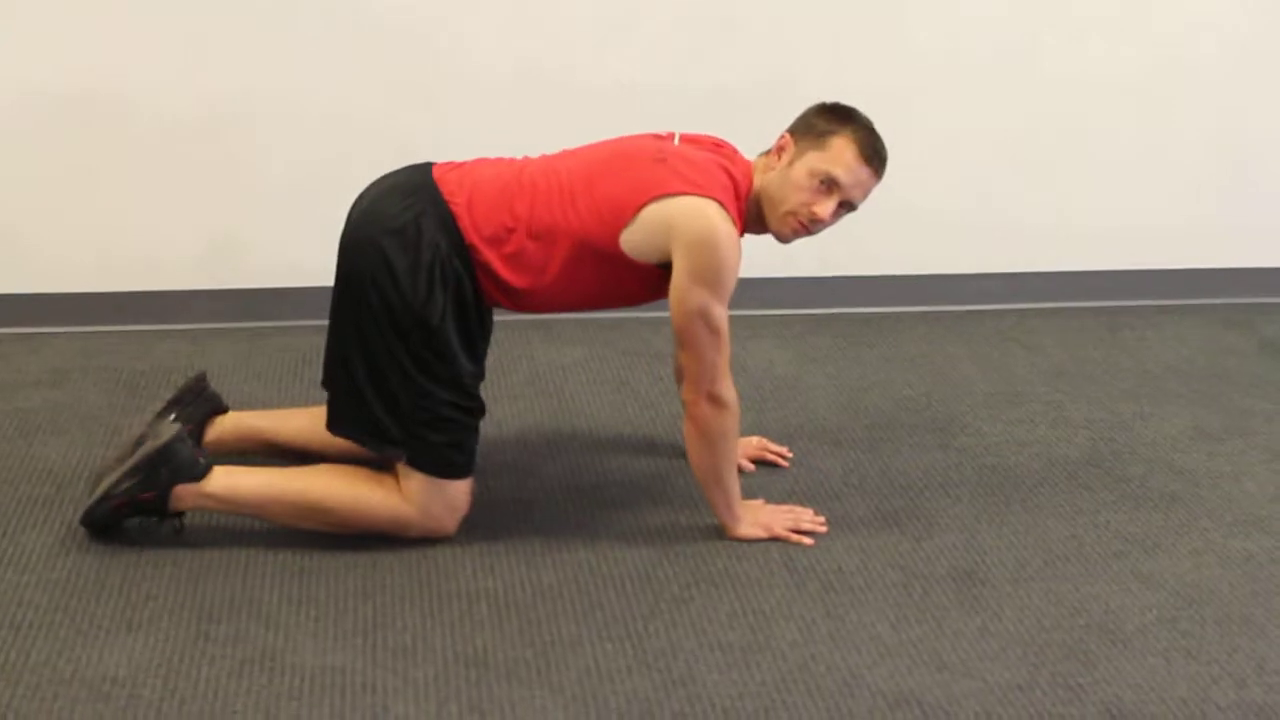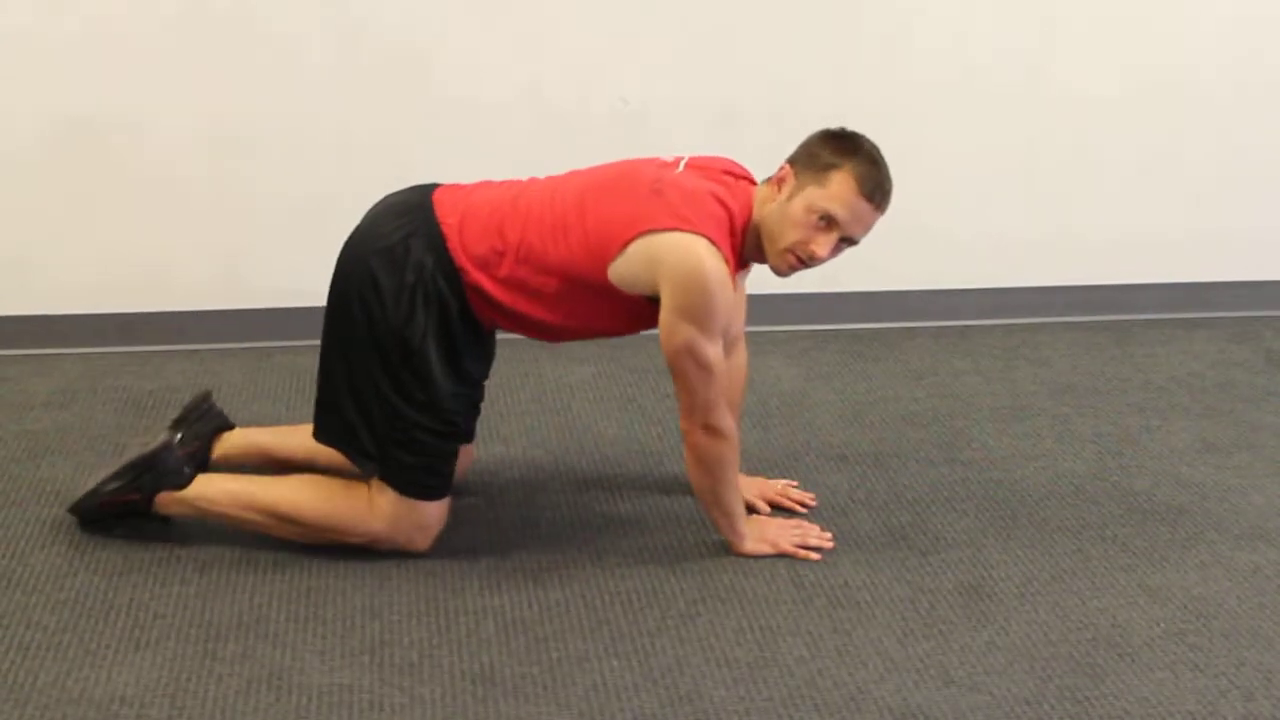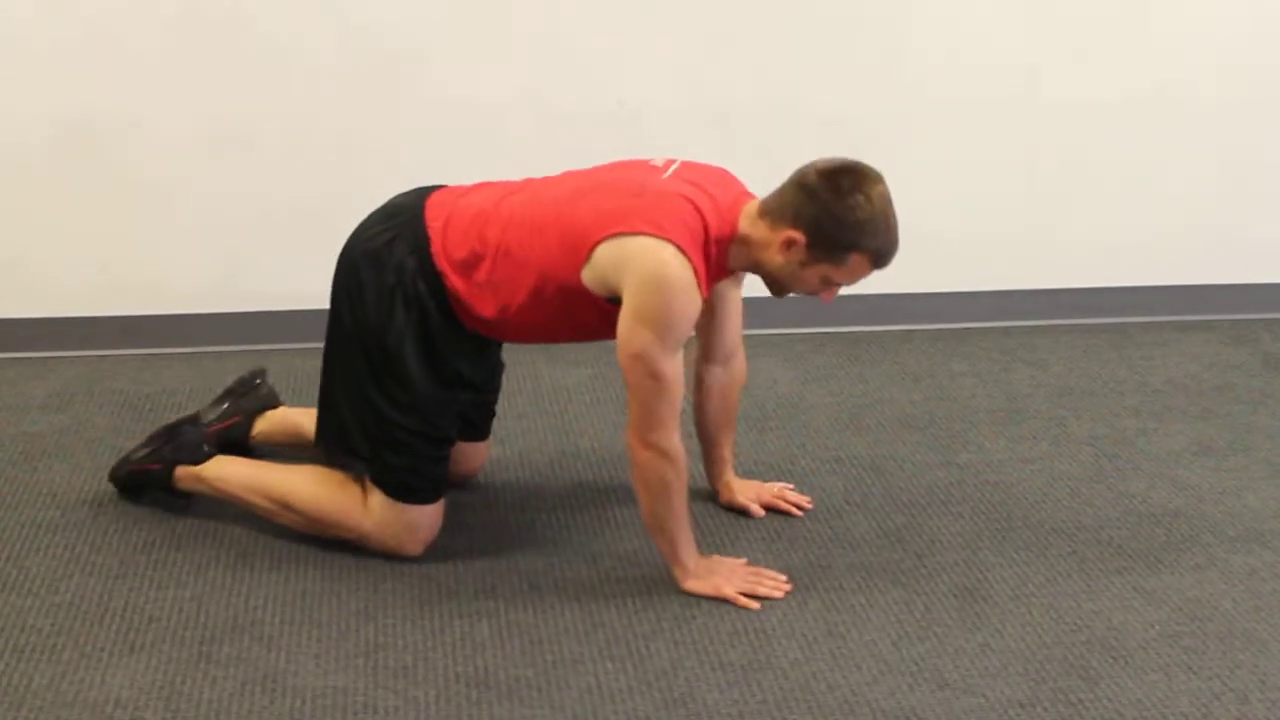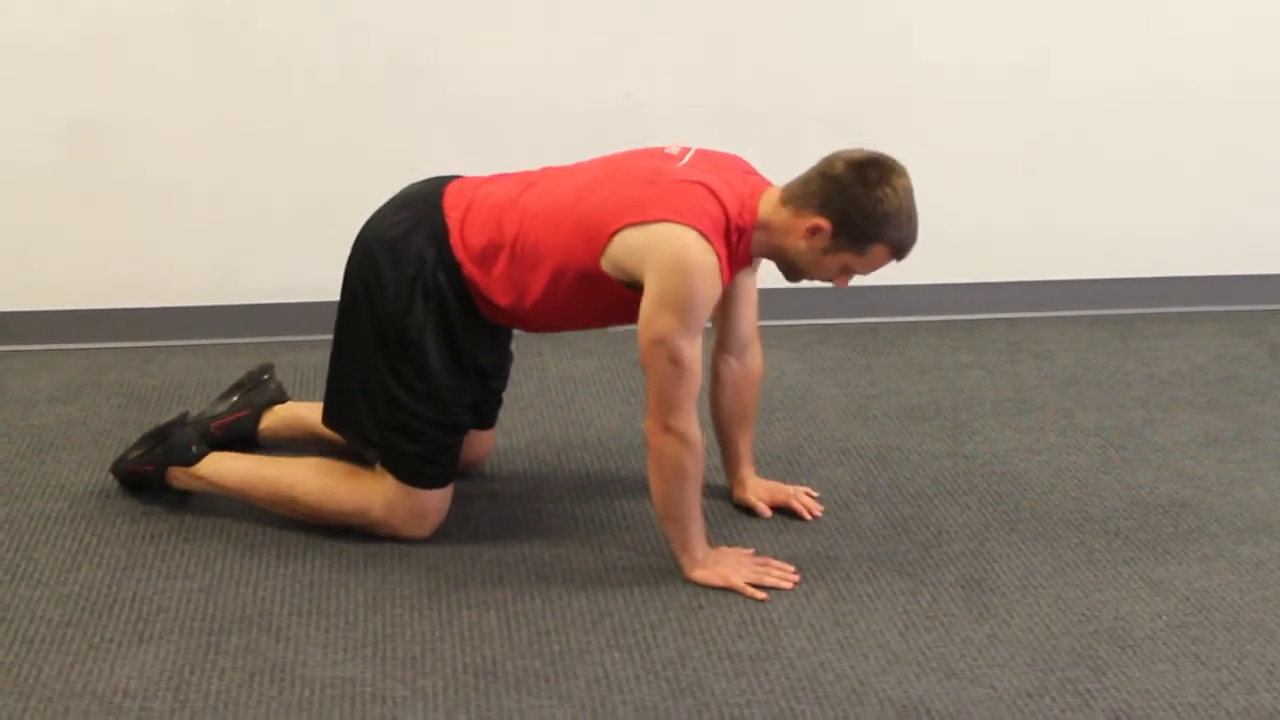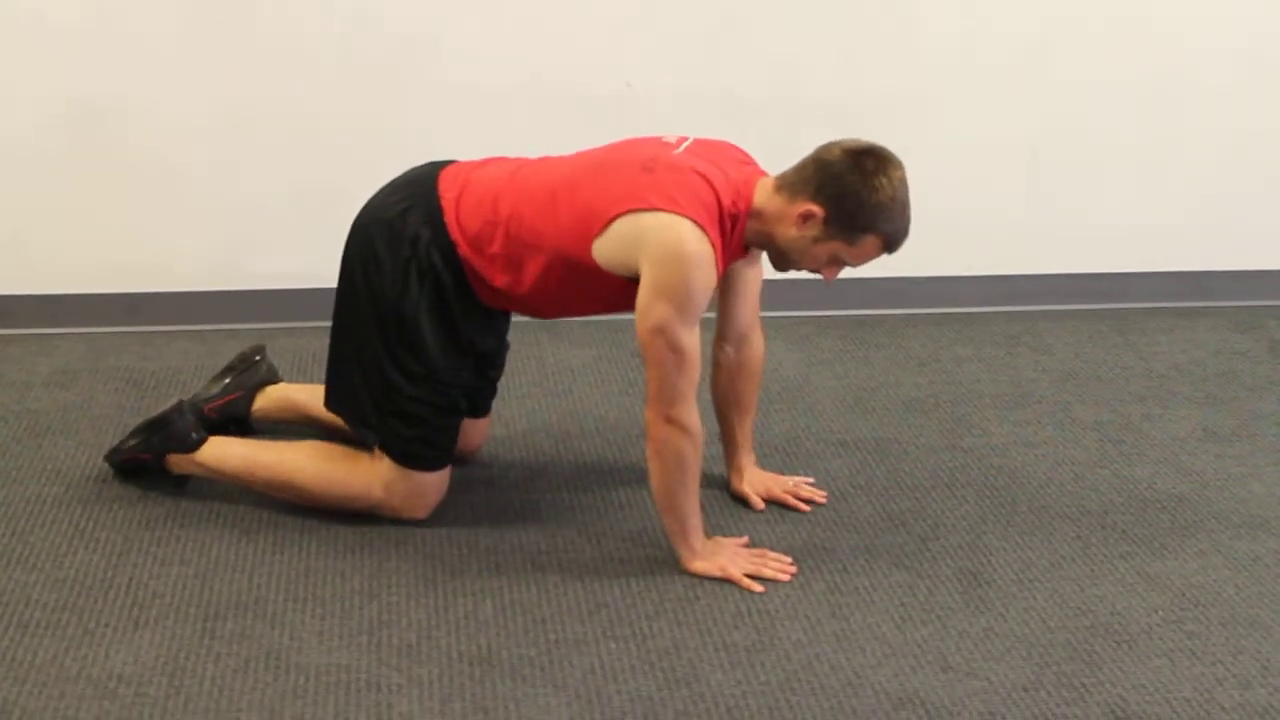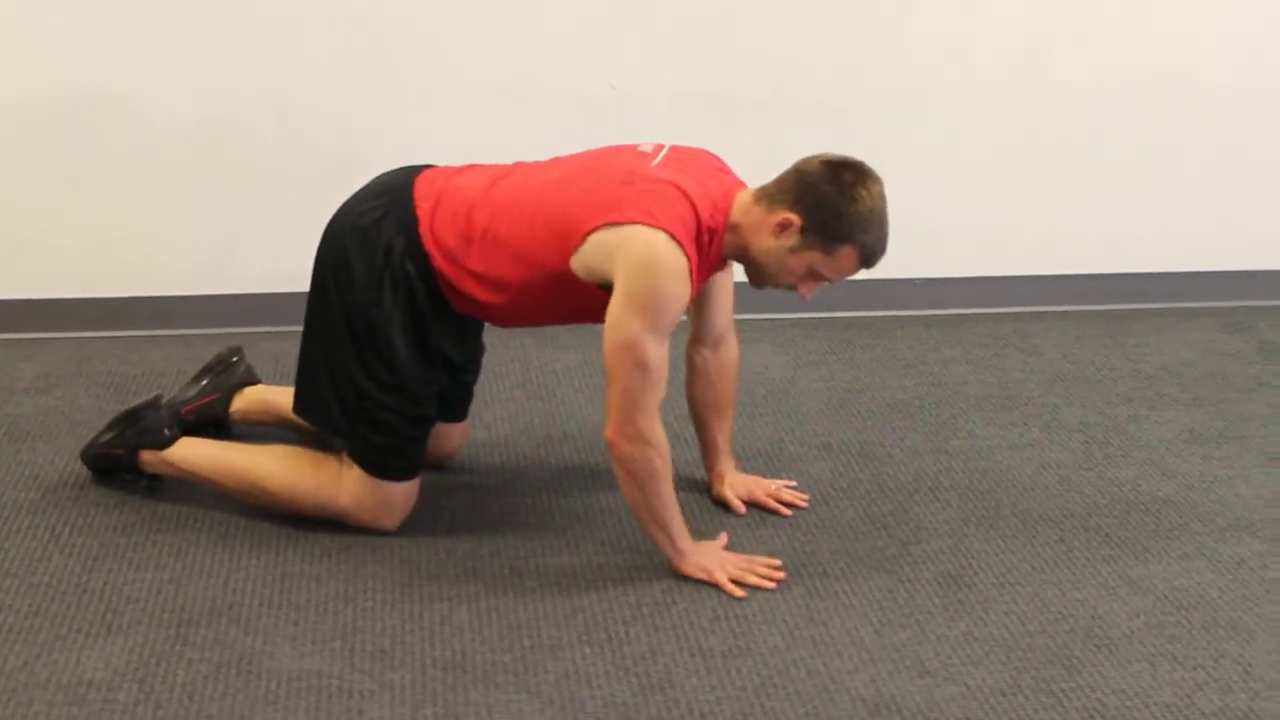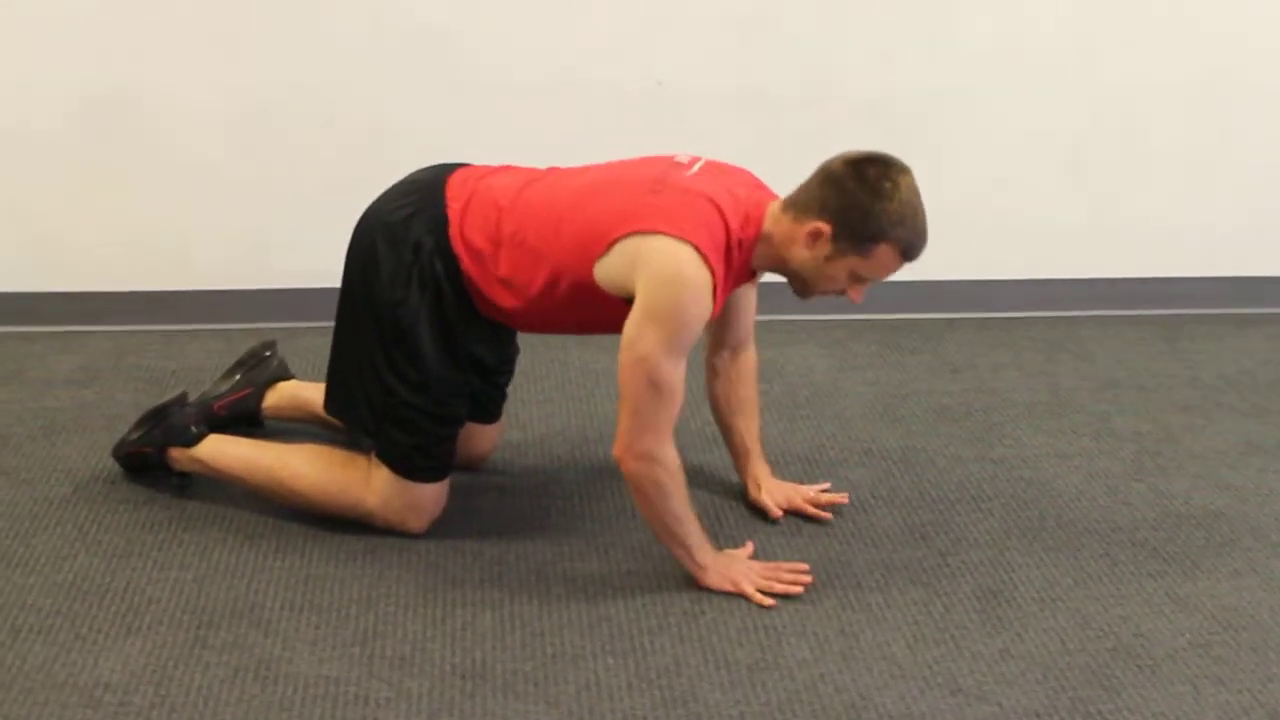
dt=0.7s
person 1, frame 1
left shoulder: (716, 168)
right shoulder: (709, 226)
left elbow: (694, 345)
right elbow: (706, 389)
left wrist: (715, 440)
right wrist: (735, 516)
left hip: (417, 216)
right hip: (418, 252)
left knee: (408, 438)
right knee: (433, 505)
left ankle: (211, 422)
right ankle: (184, 478)
person 1, frame 2
left shoulder: (733, 193)
right shoulder: (698, 259)
left elbow: (729, 353)
right elbow: (706, 424)
left wrist: (735, 480)
right wrist: (739, 530)
left hip: (431, 239)
right hip: (407, 277)
left knee: (437, 463)
right knee: (408, 522)
left ankle: (217, 442)
right ankle: (172, 488)
person 1, frame 3
left shoulder: (732, 208)
right shoulder: (668, 267)
left elbow: (722, 358)
right elbow: (651, 440)
left wrist: (727, 477)
right wrist: (689, 568)
left hip: (442, 246)
right hip: (400, 280)
left knee: (461, 462)
right knee: (403, 526)
left ankle: (258, 418)
right ankle: (191, 465)
person 1, frame 4
left shoulder: (744, 196)
right shoulder: (690, 253)
left elbow: (737, 351)
right elbow: (669, 426)
left wrist: (744, 476)
right wrist: (696, 558)
left hip: (453, 233)
right hip: (415, 269)
left knee: (465, 451)
right knee: (411, 509)
left ankle: (265, 412)
right ankle: (187, 461)
person 1, frame 5
left shoulder: (745, 188)
right shoulder: (685, 243)
left elbow: (740, 339)
right elbow: (670, 415)
left wrist: (744, 465)
right wrist: (693, 548)
left hip: (454, 225)
right hip: (411, 253)
left knee: (462, 436)
right knee: (411, 488)
left ankle: (259, 395)
right ankle: (189, 446)
person 1, frame 6
left shoulder: (722, 196)
right shoulder: (661, 254)
left elbow: (713, 343)
right elbow: (630, 435)
left wrist: (723, 469)
right wrist: (684, 553)
left hip: (428, 225)
right hip: (385, 258)
left knee: (439, 442)
right knee: (378, 500)
left ankle: (236, 396)
right ankle: (159, 444)
person 1, frame 7
left shoulder: (752, 208)
right shoulder: (683, 268)
left elbow: (731, 351)
right elbow: (640, 451)
left wrist: (757, 474)
right wrist: (707, 564)
left hip: (457, 216)
right hip: (415, 258)
left knee: (470, 443)
right knee: (407, 502)
left ankle: (269, 389)
right ankle: (187, 441)
